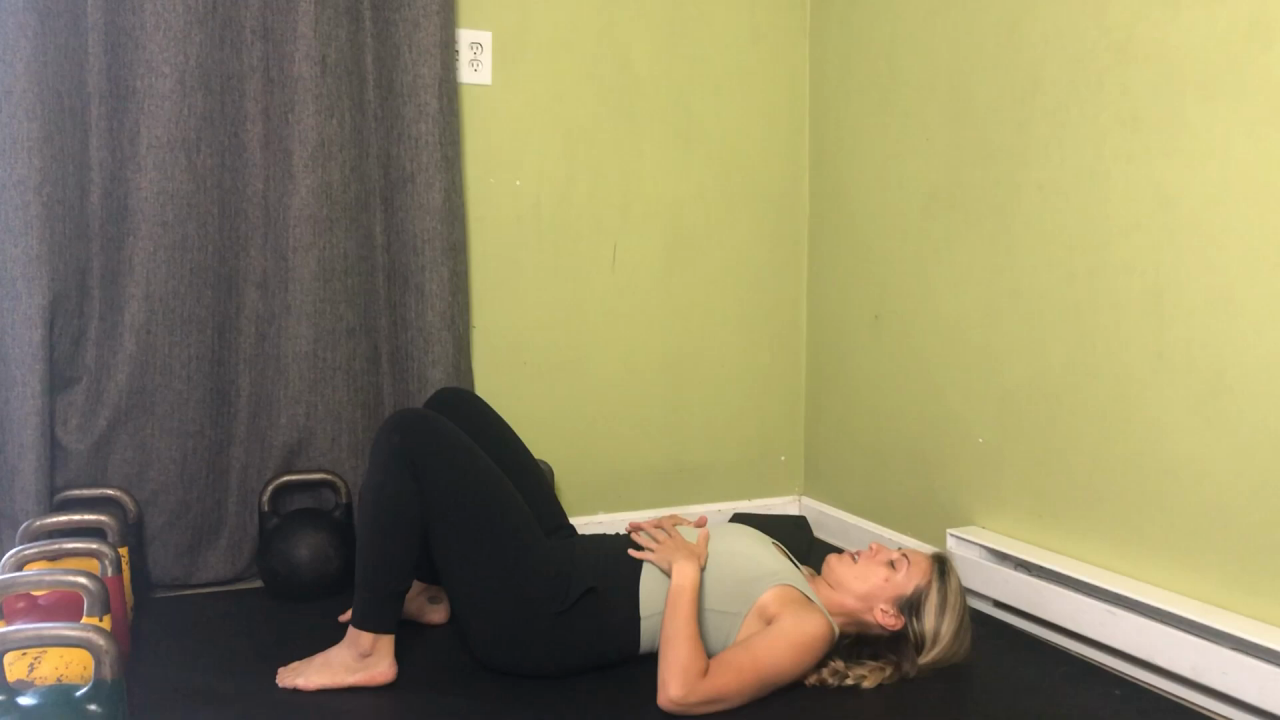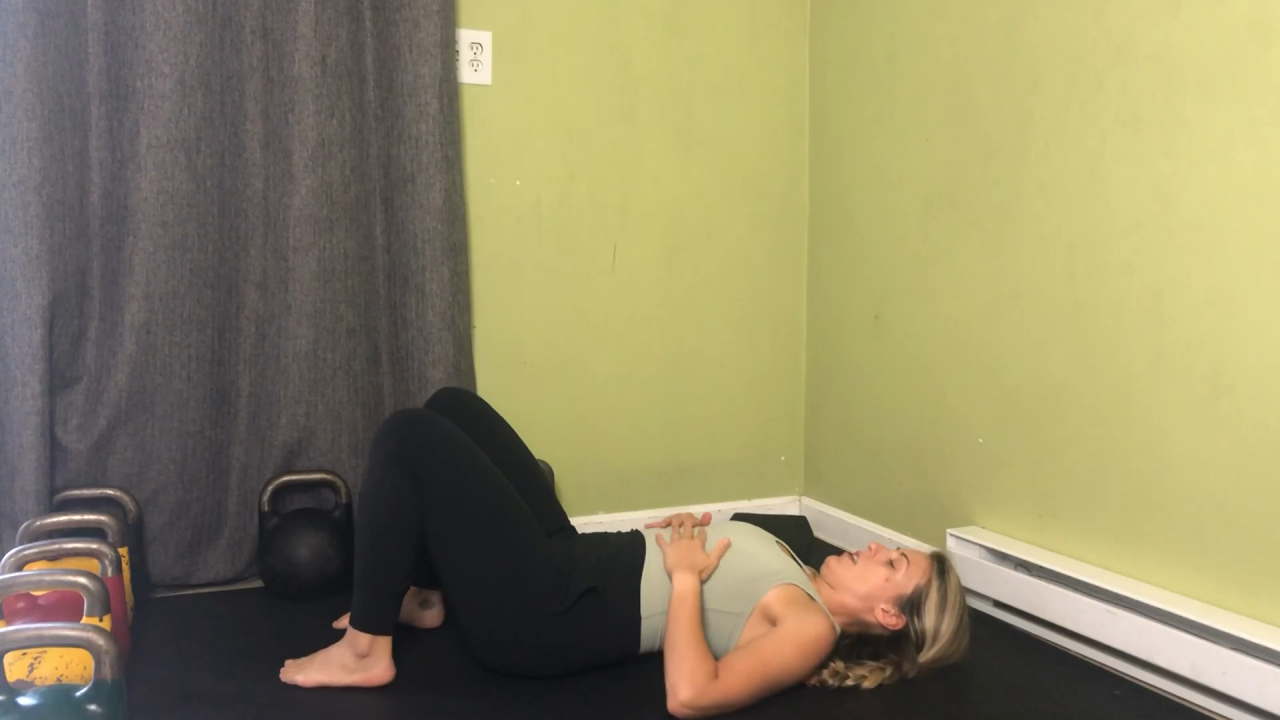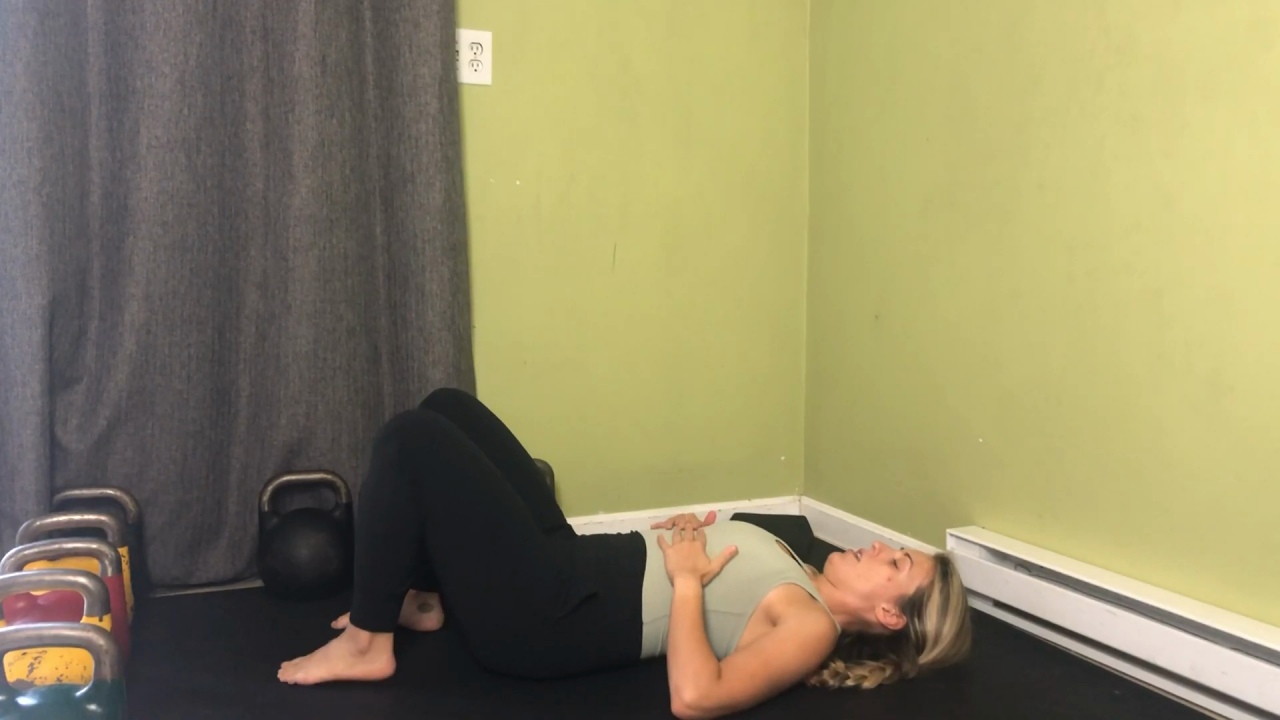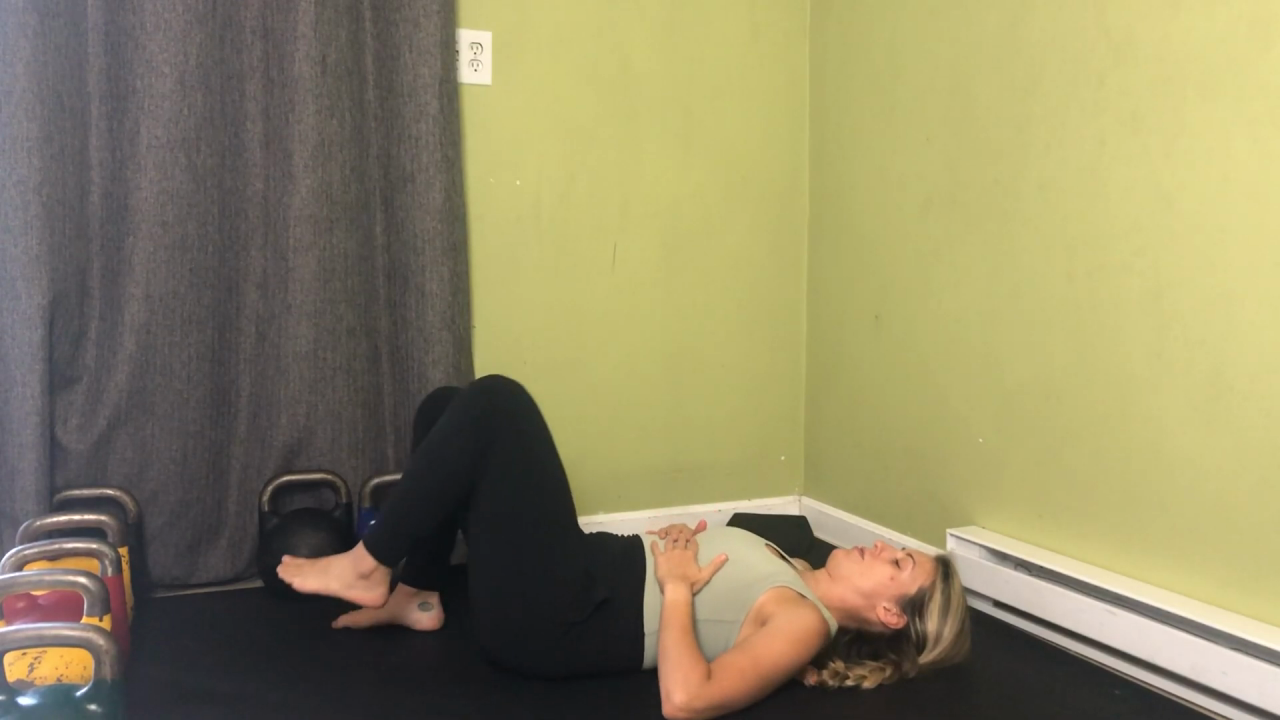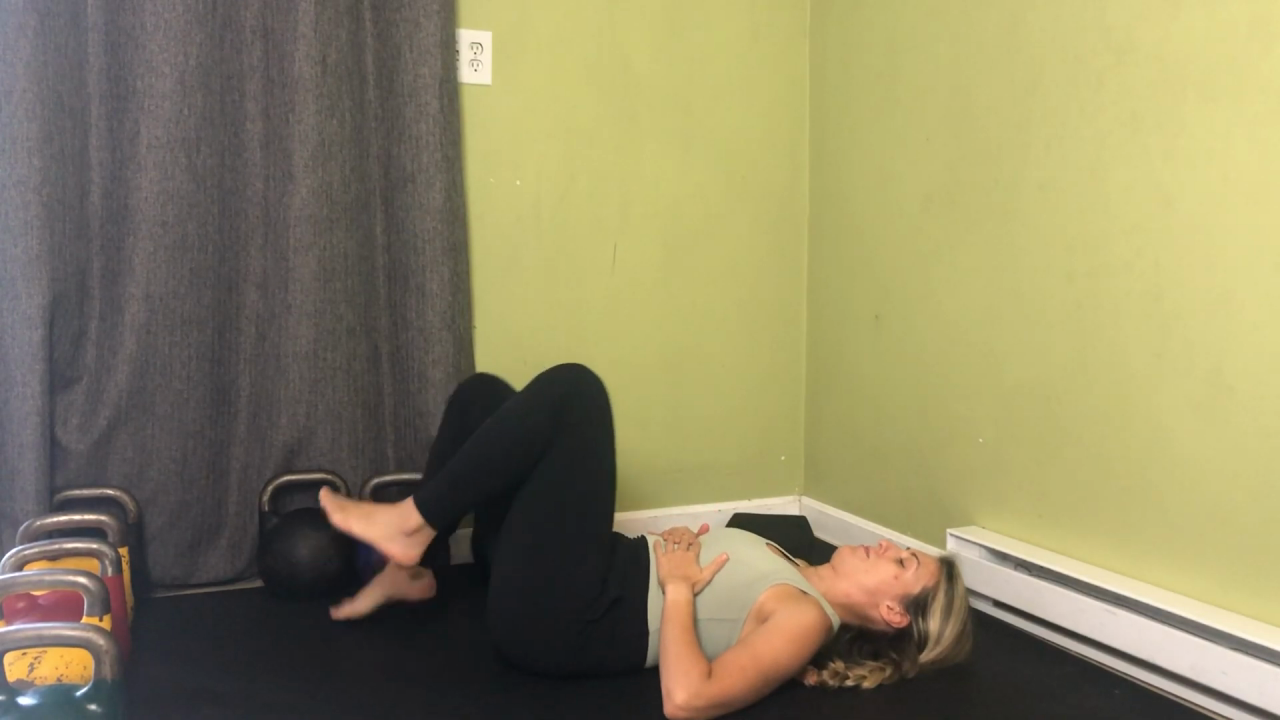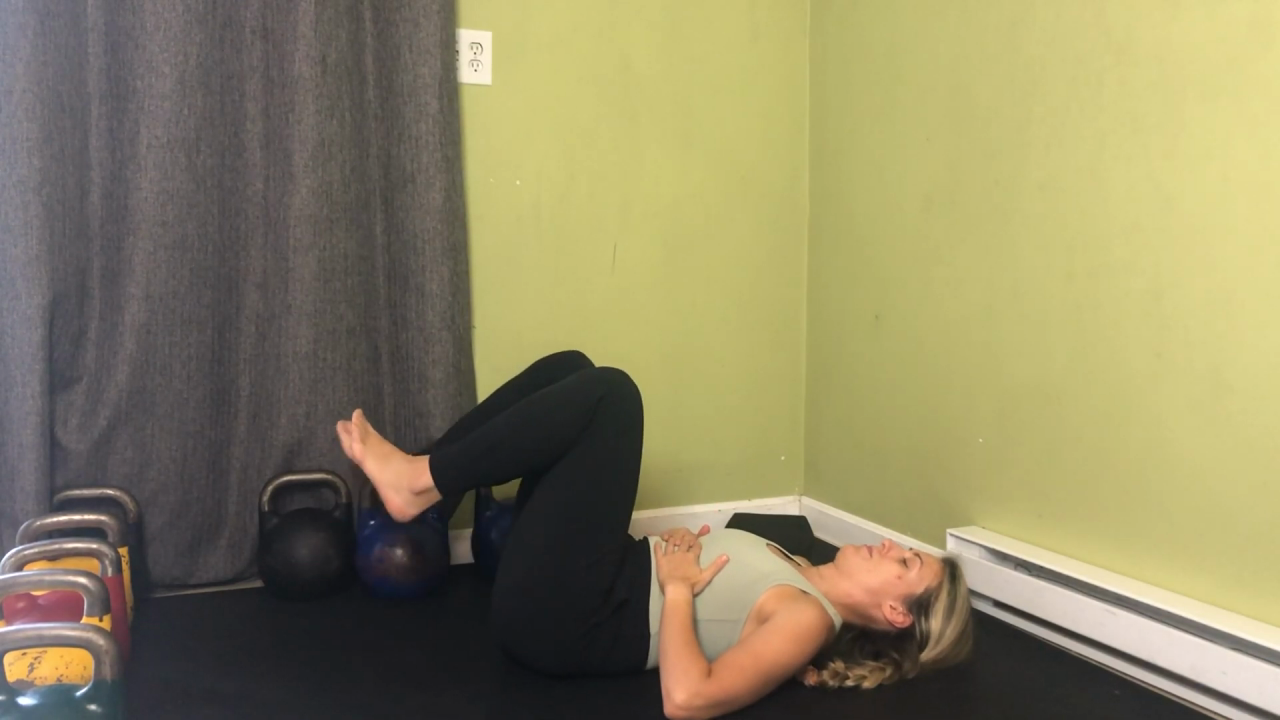
dt=0.3s
person 1, frame 1
left shoulder: (808, 629)
right shoulder: (798, 582)
left wrist: (684, 569)
right wrist: (675, 534)
left hip: (538, 617)
right hip: (567, 565)
left knee: (409, 437)
right knee: (452, 406)
left ankle: (367, 651)
right ankle: (426, 591)
person 1, frame 2
left shoulder: (811, 630)
right shoulder: (800, 583)
left wrist: (685, 576)
right wrist: (681, 534)
left hip: (538, 616)
right hip: (570, 563)
left knee: (407, 437)
right knee: (451, 406)
left ankle: (366, 649)
right ankle: (422, 594)
person 1, frame 3
left shoulder: (812, 628)
right shoulder: (800, 581)
left wrist: (686, 579)
right wrist: (688, 535)
left hip: (540, 619)
right hip: (572, 566)
left knee: (407, 436)
right knee: (446, 406)
left ankle: (366, 643)
right ankle: (418, 598)
person 1, frame 4
left shoulder: (806, 624)
right shoulder: (798, 580)
left wrist: (676, 585)
right wrist: (682, 543)
left hip: (547, 620)
right hip: (591, 570)
left knee: (495, 401)
right knee: (445, 406)
left ankle: (366, 568)
right ankle: (415, 597)
person 1, frame 5
left shoulder: (805, 619)
right shoulder: (799, 577)
left wrist: (679, 587)
right wrist: (676, 551)
left hip: (552, 619)
right hip: (601, 578)
left knee: (571, 387)
right knee: (481, 395)
left ankle: (413, 527)
right ankle: (412, 570)
person 1, frame 6
left shoulder: (808, 619)
right shoulder: (800, 577)
left wrist: (678, 586)
right wrist: (678, 549)
left hip: (557, 617)
right hip: (588, 585)
left knee: (607, 394)
right knee: (568, 371)
left ankle: (421, 482)
right ankle: (422, 477)
